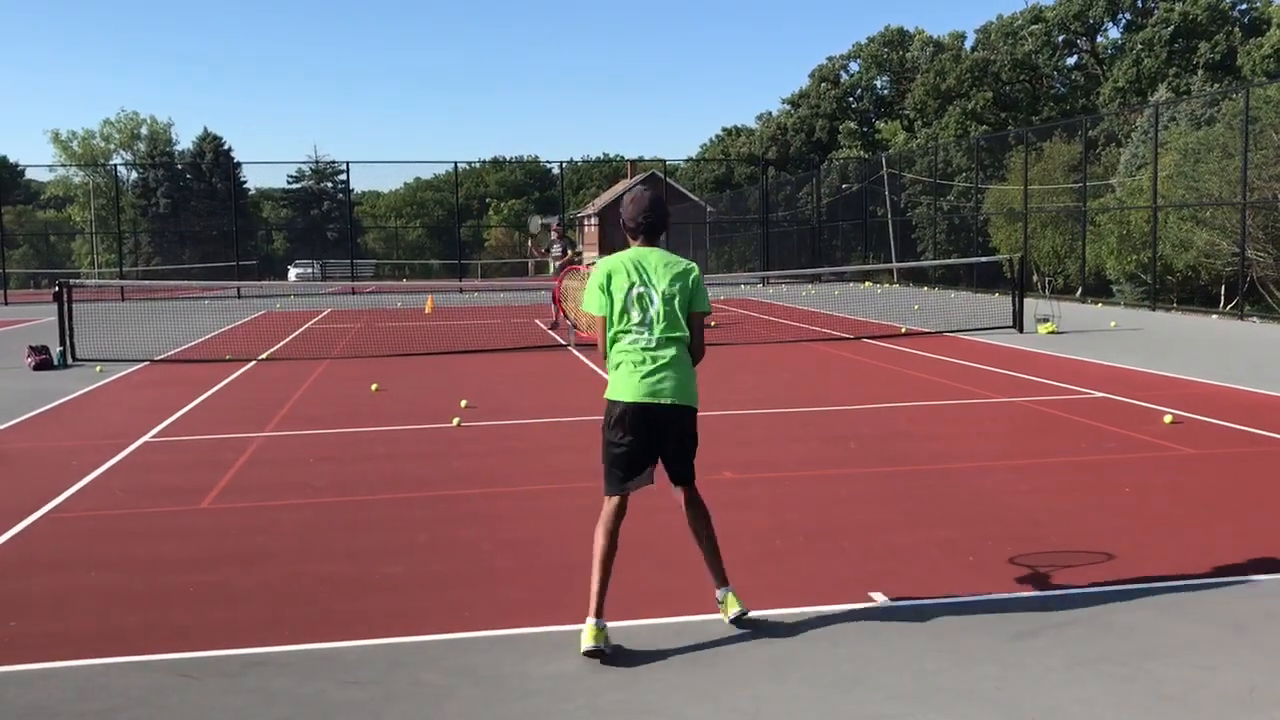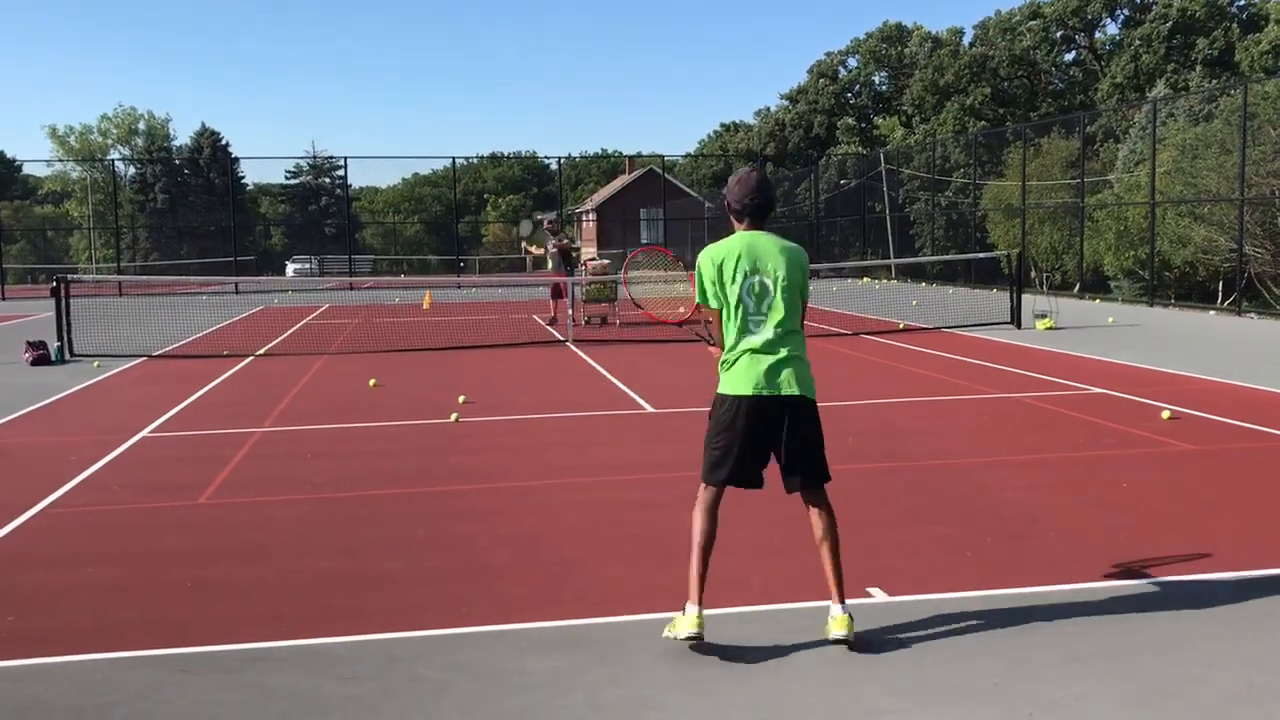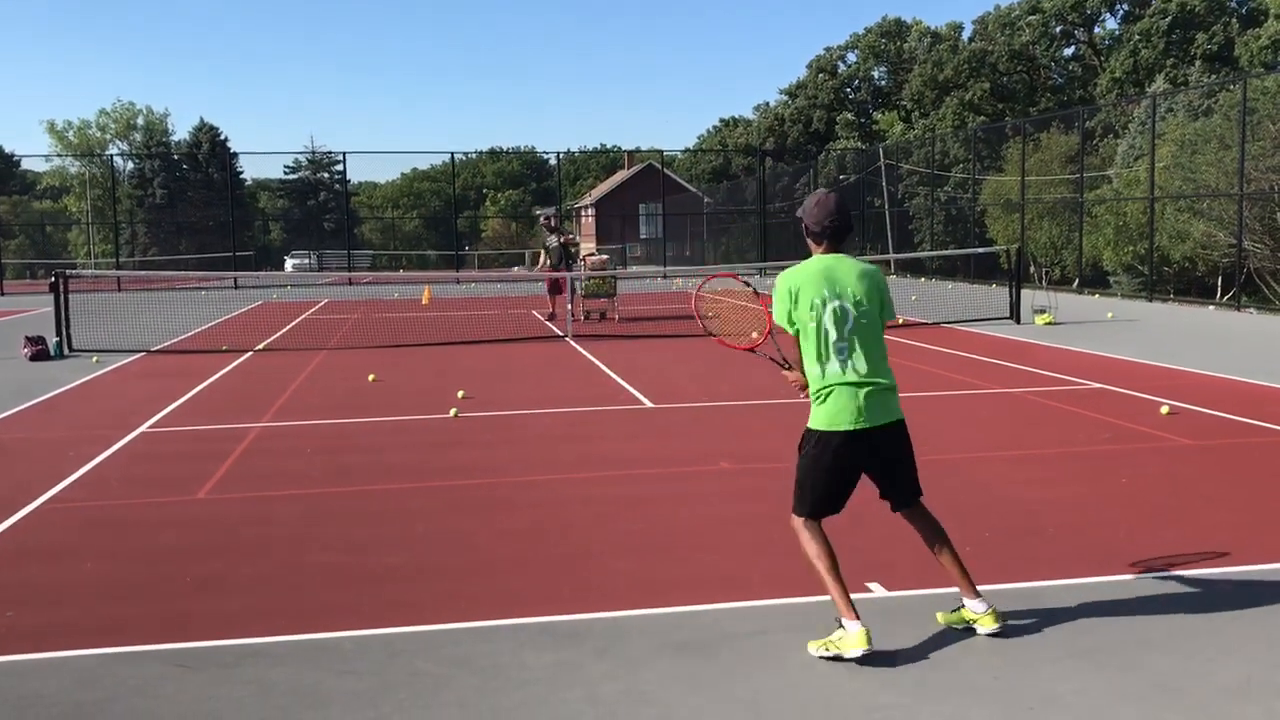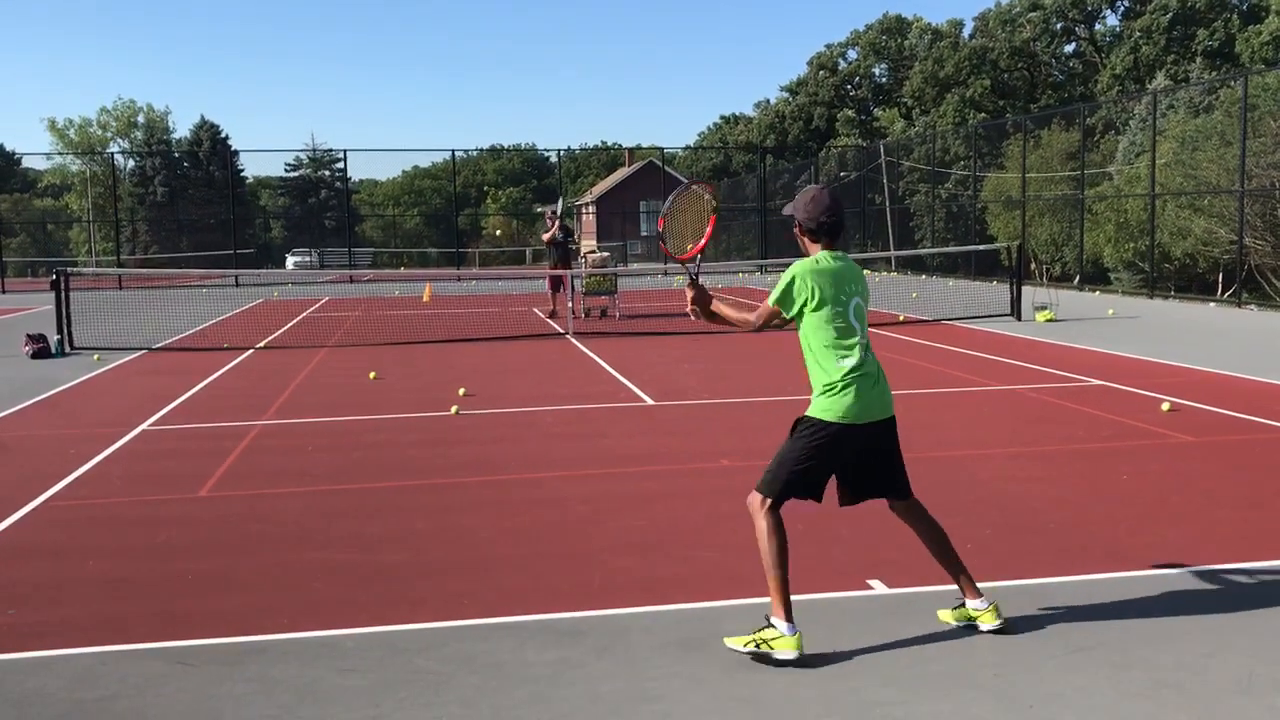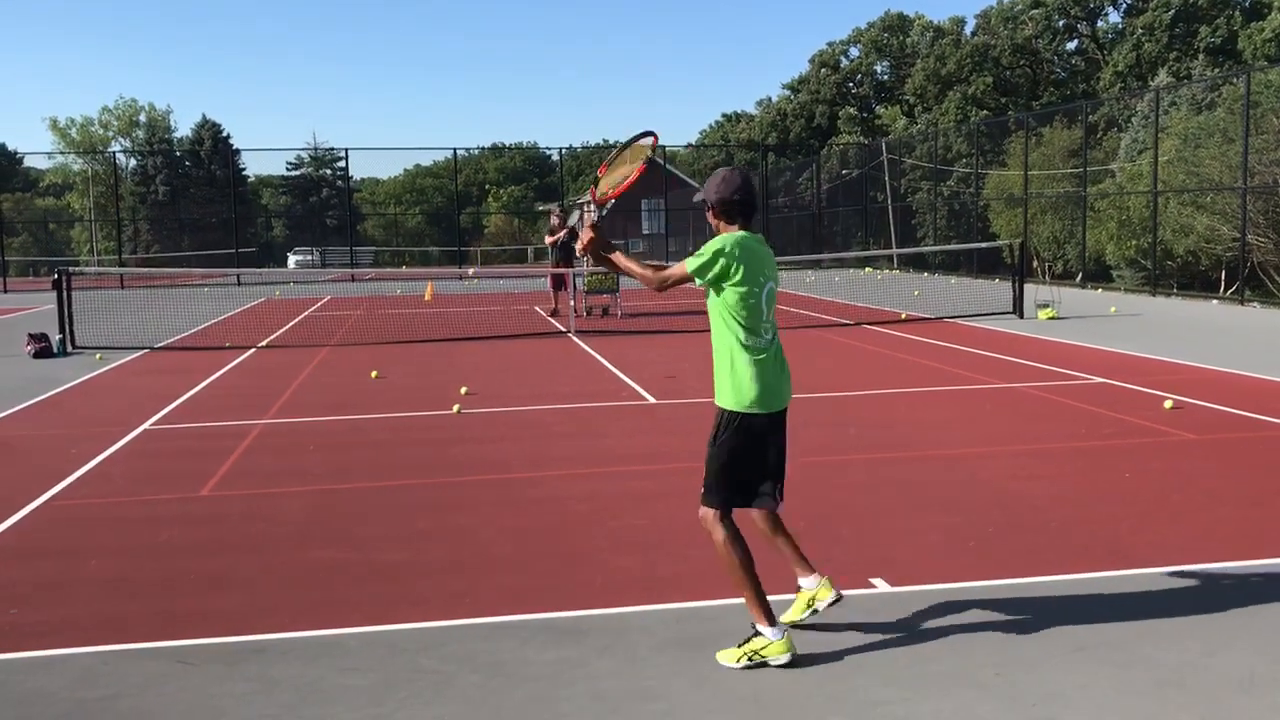
dt=0.3s
person 1, frame 1
left shoulder: (606, 269)
right shoulder: (688, 270)
left elbow: (604, 344)
right elbow: (698, 347)
left hip: (628, 394)
right hip: (679, 395)
left knee: (615, 504)
right knee: (687, 491)
left ankle: (594, 625)
right ankle: (725, 595)
person 1, frame 2
left shoulder: (711, 256)
right shoulder: (796, 256)
left elbow: (716, 325)
left hip: (740, 387)
right hip: (795, 386)
left knee: (708, 493)
right knee: (813, 494)
left ankle: (693, 612)
right ankle: (839, 611)
person 1, frame 3
left shoulder: (789, 281)
right shoulder: (872, 277)
left elbow: (803, 350)
left hip: (832, 417)
right hip: (884, 412)
left knee: (805, 519)
right knee: (912, 509)
left ankle: (851, 627)
right ankle: (977, 606)
person 1, frame 4
left shoulder: (805, 273)
right shoulder: (851, 271)
left elbow: (759, 322)
right elbow: (787, 319)
left wrist: (710, 307)
right wrist: (720, 309)
left hip: (835, 413)
right hip: (876, 408)
left knee: (762, 503)
right knee: (905, 504)
left ankle: (783, 629)
right ankle: (976, 603)
person 1, frame 5
left shoulder: (729, 248)
right shoulder: (759, 249)
left elbow: (661, 281)
right elbow: (673, 277)
left wrist: (608, 252)
right wrist: (610, 256)
left hip: (745, 401)
right hip: (770, 395)
left knee: (714, 513)
right knee: (756, 501)
left ankle: (771, 636)
right ankle: (812, 581)
